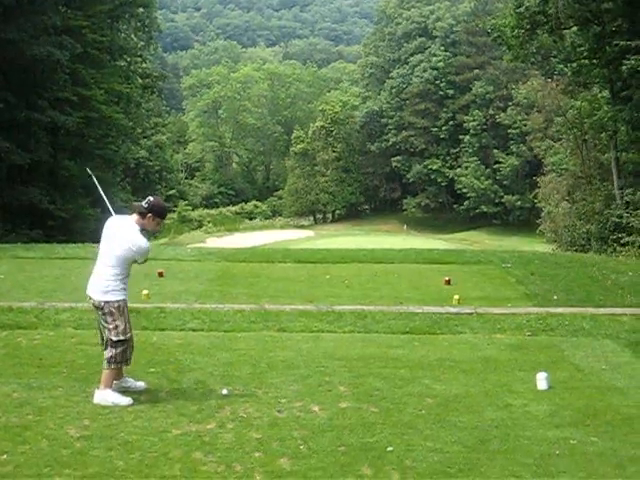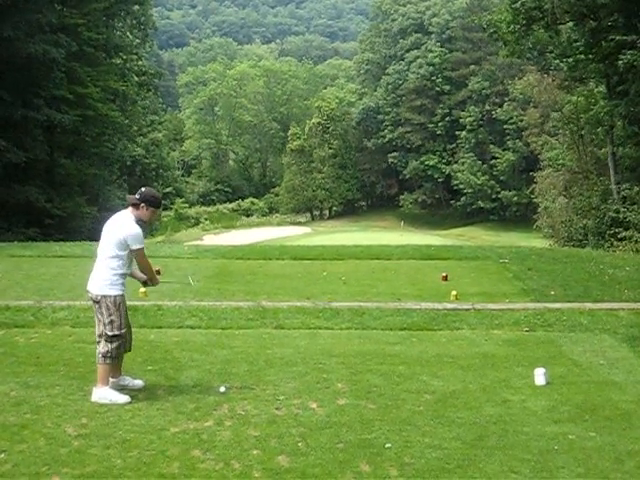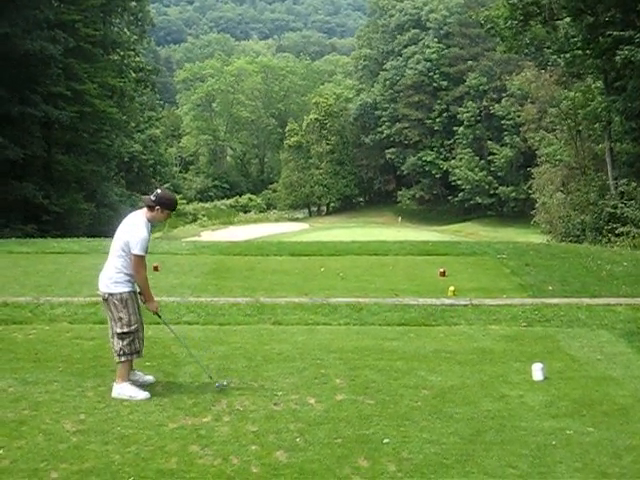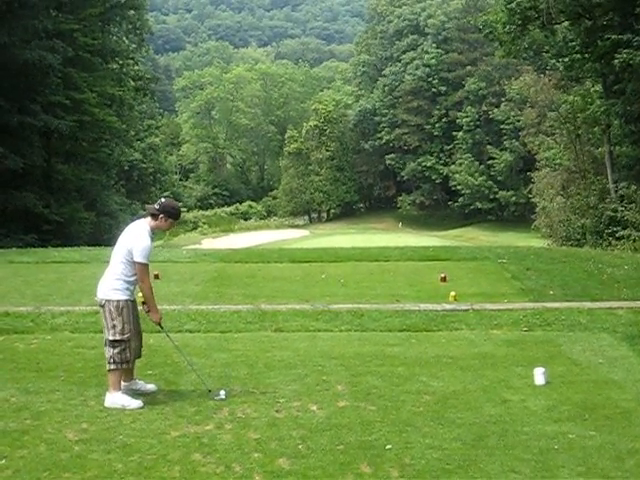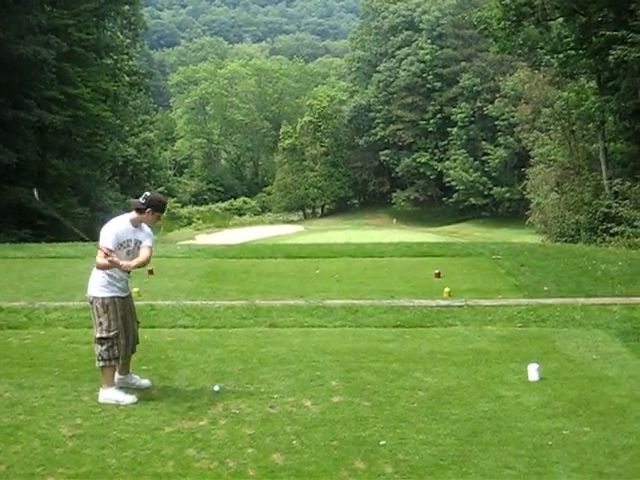
dt=1s
person 1, frame 1
left shoulder: (115, 220)
right shoulder: (140, 243)
right elbow: (142, 260)
left hip: (100, 289)
right hip: (110, 295)
left knee: (117, 338)
right knee: (120, 340)
left ankle: (118, 379)
right ankle: (104, 391)
person 1, frame 2
left shoulder: (118, 219)
right shoulder: (132, 229)
right elbow: (143, 262)
left wrist: (140, 277)
right wrist: (152, 278)
left hip: (106, 286)
right hip: (107, 289)
left knee: (121, 333)
right knee: (110, 337)
left ankle: (116, 377)
right ankle: (101, 389)
person 1, frame 3
left shoulder: (138, 217)
right shoulder: (140, 232)
right elbow: (139, 271)
left wrist: (142, 292)
right wrist: (149, 299)
left hip: (121, 284)
right hip: (117, 287)
left knee: (133, 330)
right knee: (127, 333)
left ankle: (128, 372)
right ankle: (121, 384)
person 1, frame 4
left shoulder: (139, 226)
right shoulder: (143, 240)
right elbow: (143, 280)
left wrist: (147, 301)
right wrist: (154, 309)
left hip: (122, 292)
right hip: (115, 294)
left knee: (132, 339)
right knee: (119, 342)
left ankle: (128, 381)
right ankle: (114, 394)
person 1, frame 5
left shoulder: (145, 232)
right shoulder: (114, 227)
left elbow: (145, 257)
right elbow: (99, 262)
left wrist: (127, 264)
right wrist: (111, 262)
left hip: (122, 290)
right hip: (104, 291)
left knee: (128, 334)
right knee: (110, 338)
left ankle: (123, 375)
right ankle: (107, 390)
